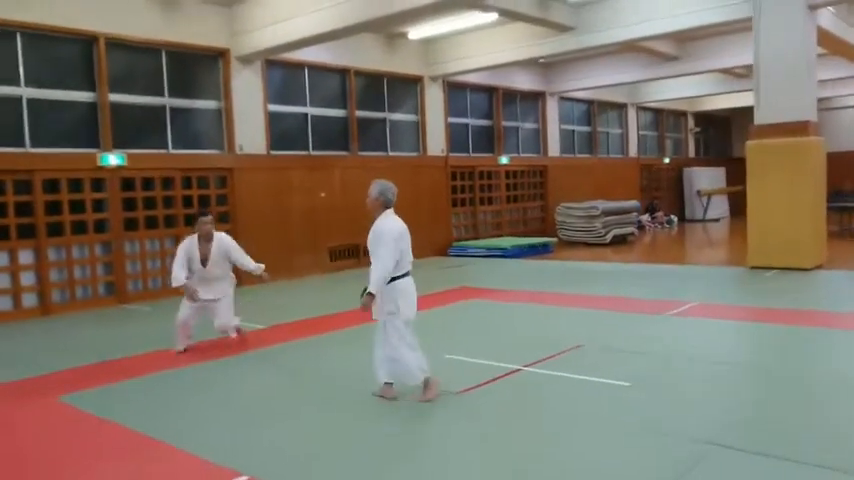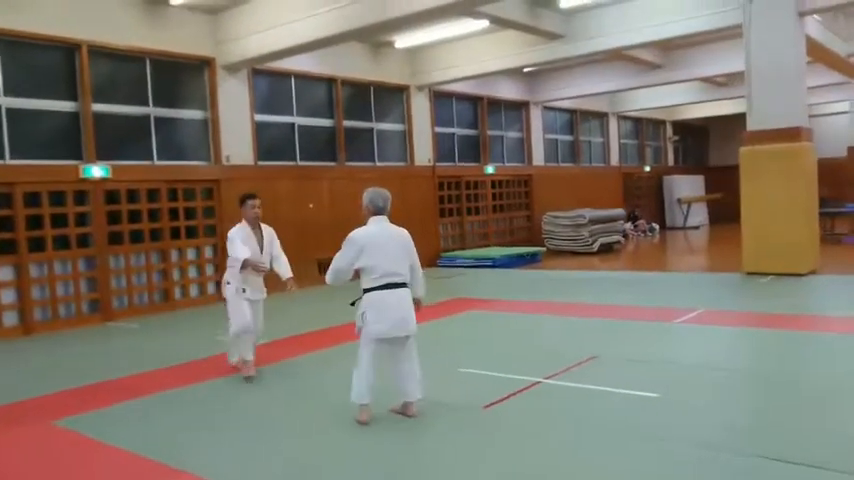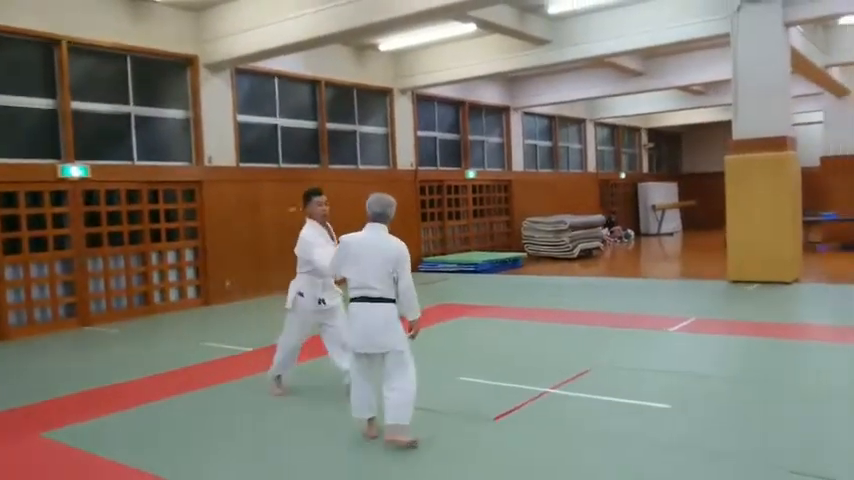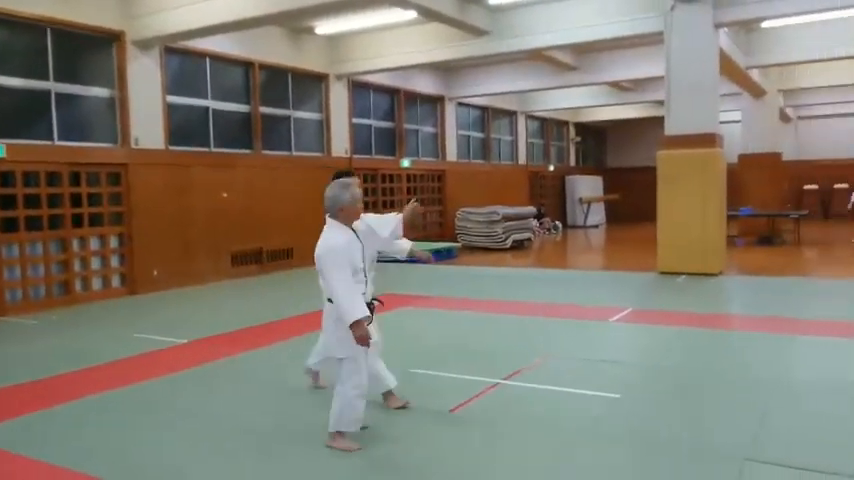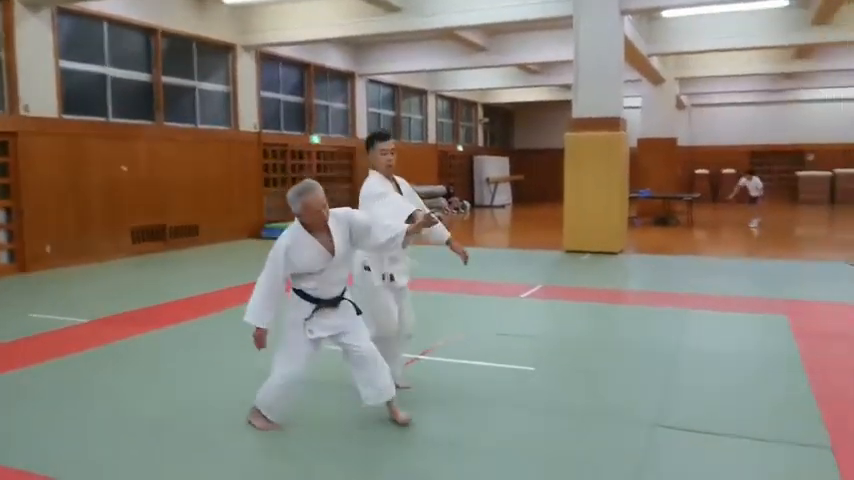
dt=0.5s
person 1, frame 1
left shoulder: (387, 227)
right shoulder: (385, 223)
left elbow: (384, 264)
left wrist: (370, 293)
left hip: (394, 292)
right hip: (392, 290)
left knee: (401, 342)
right knee: (385, 340)
left ankle: (428, 382)
right ankle: (388, 386)
person 1, frame 2
left shoulder: (358, 236)
right shoulder: (402, 234)
left elbow: (338, 270)
right elbow: (415, 268)
left wrist: (332, 279)
right wrist: (417, 294)
left hip: (375, 302)
right hip: (401, 299)
left knee: (366, 357)
right knee: (405, 355)
left ankle: (363, 408)
right ankle: (409, 404)
person 1, frame 3
left shoulder: (348, 242)
right shoulder: (397, 246)
left elbow: (337, 270)
right elbow: (405, 287)
right wrist: (413, 317)
left hip: (358, 314)
right hip: (385, 316)
left knee: (361, 372)
right knee: (401, 373)
left ankle: (370, 424)
right ankle: (396, 429)
person 1, frame 4
left shoulder: (345, 230)
right shoulder: (335, 243)
right elbow: (341, 286)
right wrist: (357, 322)
left hip: (350, 314)
right hip: (344, 319)
left knee: (355, 373)
right knee: (354, 379)
left ankle: (341, 421)
right ankle: (336, 434)
person 1, frame 5
left shoulder: (344, 219)
right shoulder: (289, 242)
left elbow: (378, 233)
right elbow: (270, 282)
left wrist: (412, 228)
right wrist: (261, 323)
left hip: (339, 306)
right hip: (307, 312)
left knee: (366, 353)
right knee: (290, 367)
left ankle: (391, 407)
right ankle: (260, 412)
person 2, frame 1
left shoulder: (225, 240)
right shoulder: (187, 244)
left elbow: (242, 258)
right elbow: (179, 267)
left wrist: (258, 271)
right wrist: (184, 287)
left hip: (221, 287)
right hip: (198, 287)
left knee: (224, 324)
right knee: (183, 318)
left ankle: (234, 327)
right ankle: (182, 345)
person 2, frame 2
left shoulder: (268, 231)
right shoulder: (235, 233)
left elbow: (278, 256)
right elbow: (238, 254)
left wrist: (288, 277)
right wrist: (251, 263)
left hip: (256, 286)
right hip: (236, 285)
left knee: (255, 327)
right knee: (242, 323)
left ankle: (236, 358)
right ankle: (245, 361)
person 2, frame 3
left shoulder: (327, 228)
right shoulder: (309, 235)
right elbow: (323, 261)
left hip: (327, 293)
right hip: (307, 294)
left knee: (340, 337)
right knee: (293, 339)
left ankle: (352, 380)
right ankle: (277, 375)
person 2, frame 4
left shoulder: (359, 218)
left elbow: (384, 237)
right elbow: (381, 230)
left wrist: (414, 251)
right wrist: (404, 215)
right knee: (369, 340)
left ankle: (314, 368)
right ankle: (387, 391)
person 2, frame 5
left shoulder: (399, 184)
right shoulder: (373, 189)
left elbow: (422, 211)
right elbow: (394, 207)
left wrist: (450, 241)
right wrist: (415, 218)
left hip: (396, 265)
right hip: (374, 268)
left knee: (404, 326)
right knee: (386, 327)
left ankle: (391, 373)
